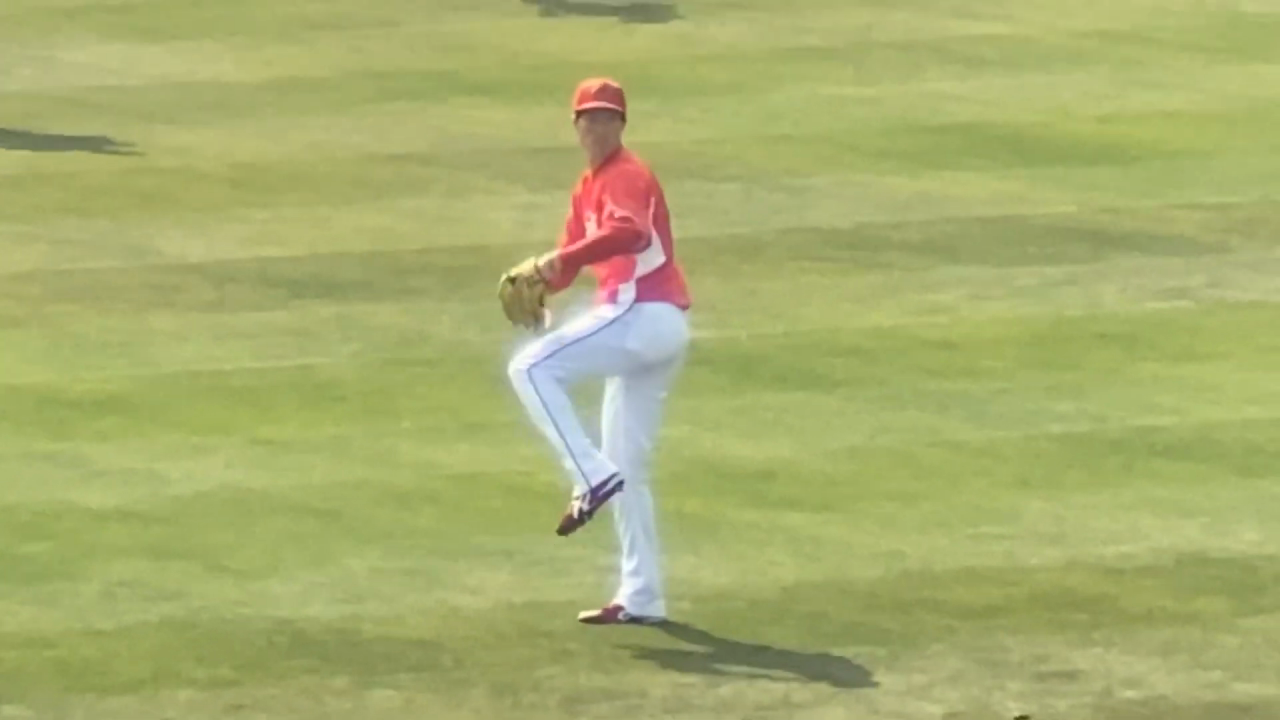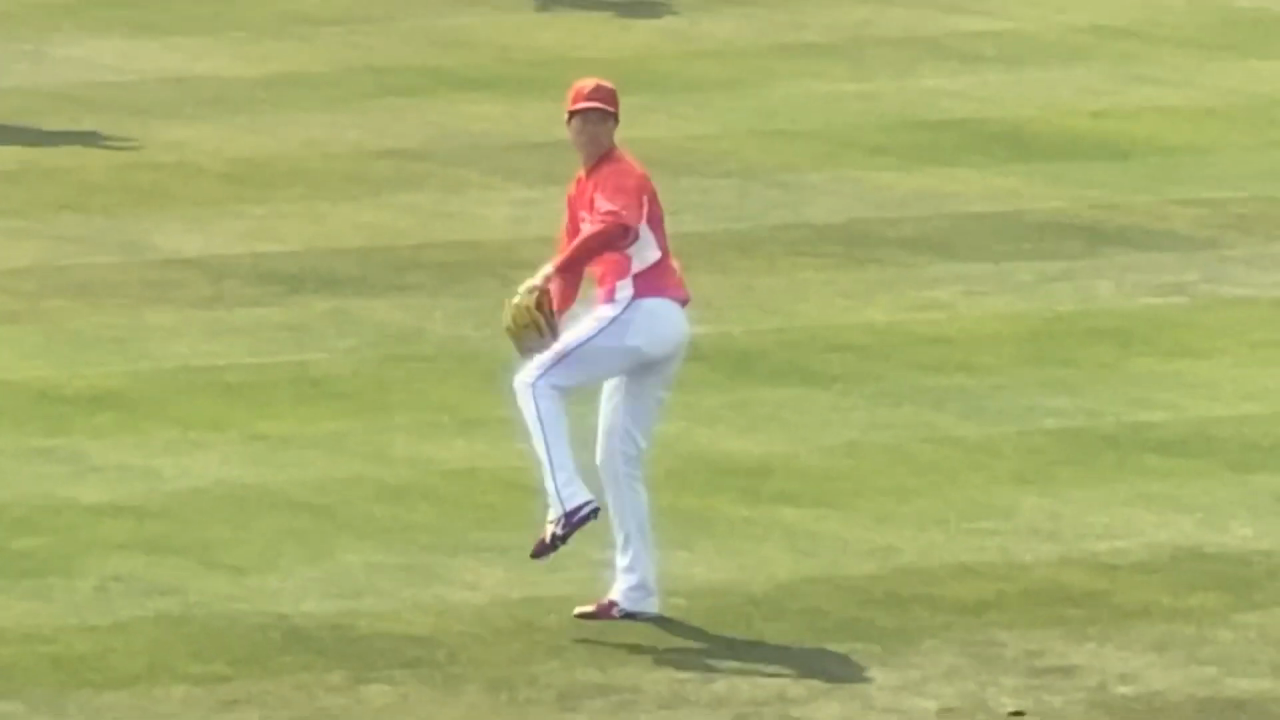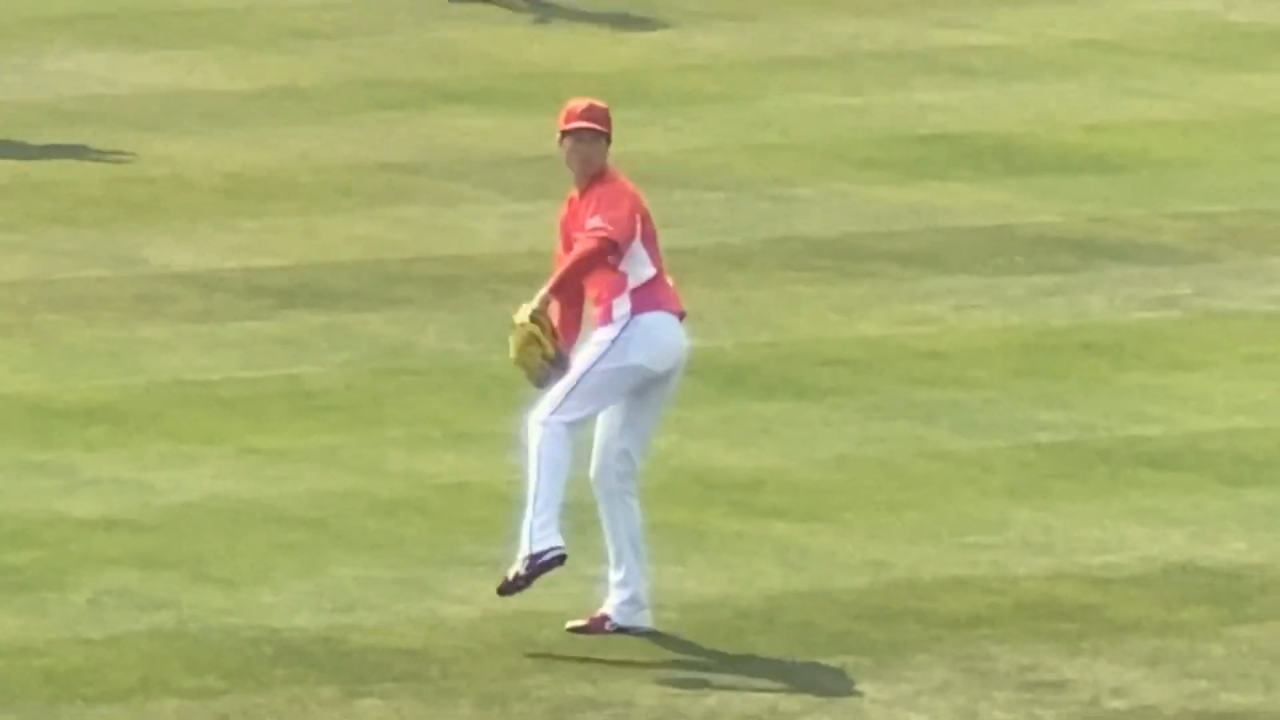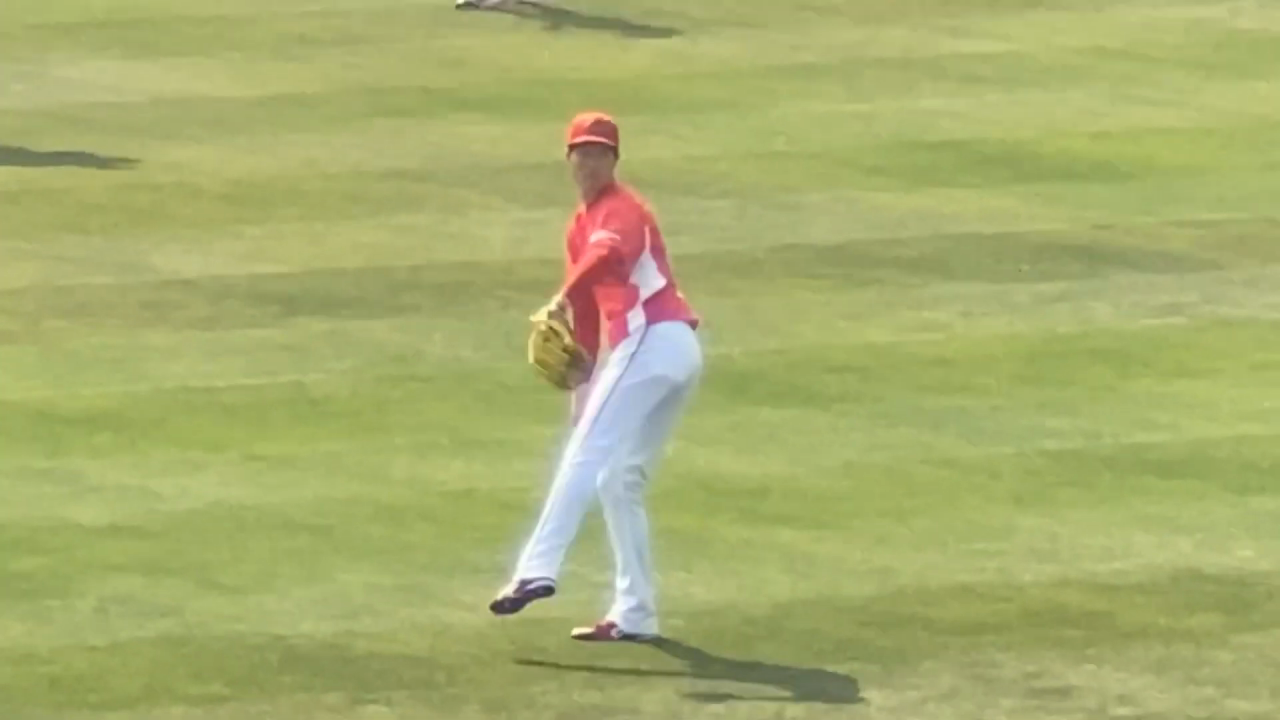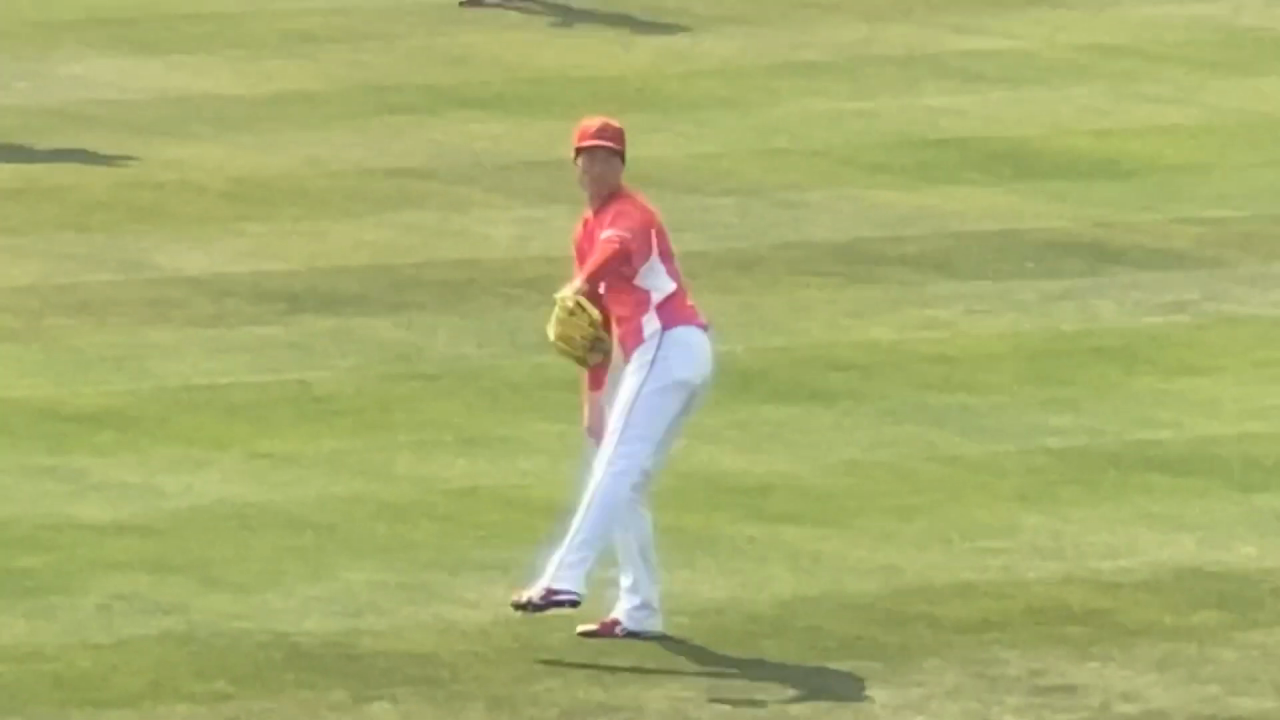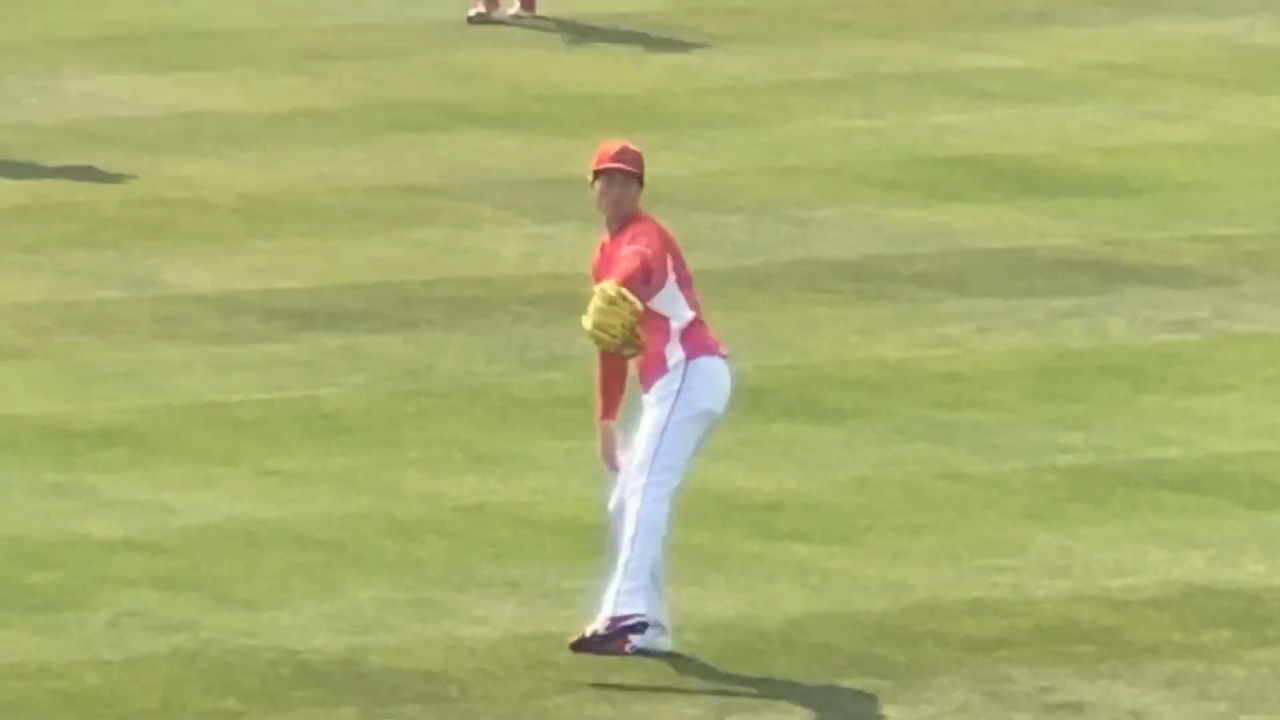
dt=0.1s
person 1, frame 1
left shoulder: (627, 176)
right shoulder: (587, 185)
left elbow: (627, 235)
right elbow: (574, 254)
left wrist: (559, 258)
right wrist: (543, 275)
left hip: (639, 314)
right hip: (661, 326)
left knee: (529, 369)
right knee: (626, 463)
left ankle: (590, 477)
right ankle: (641, 598)
person 1, frame 2
left shoulder: (620, 174)
right shoulder: (580, 187)
left elbow: (618, 229)
right elbow: (573, 260)
left wrist: (555, 271)
right wrist: (549, 309)
left hip: (639, 311)
right hip: (662, 323)
left knee: (534, 381)
right knee: (620, 462)
left ankle: (569, 501)
right ankle: (635, 594)
person 1, frame 3
left shoulder: (612, 194)
right shoulder: (572, 209)
left elbow: (605, 243)
right elbow: (577, 288)
left wrist: (548, 291)
right wrist: (561, 354)
left hip: (639, 328)
right hip: (662, 338)
left knee: (549, 420)
right knee: (611, 473)
left ankle: (540, 544)
right ankle: (628, 607)
person 1, frame 4
left shoulder: (621, 207)
right shoulder: (581, 223)
left elbow: (613, 254)
right elbow: (588, 305)
left wrist: (563, 299)
right wrist: (585, 381)
left hip: (654, 340)
right hip: (674, 350)
left knee: (587, 453)
right knee: (620, 484)
left ankle: (539, 568)
right ankle: (635, 615)
person 1, frame 5
left shoulder: (626, 212)
right shoulder: (593, 223)
left elbow: (621, 252)
right elbow: (600, 310)
left wrist: (578, 288)
right wrist: (594, 394)
left hip: (668, 346)
right hip: (674, 352)
left knee: (617, 461)
right knee: (626, 479)
left ankle: (564, 579)
right ankle: (639, 611)
person 1, frame 6
left shoulder: (644, 235)
right shoulder: (605, 253)
left elbow: (644, 269)
right elbow: (616, 346)
left wrist: (606, 299)
right wrist: (605, 422)
left hip: (688, 375)
right hip: (671, 383)
left knee: (647, 488)
right knee: (627, 504)
left ankle: (627, 610)
right ankle: (647, 630)
